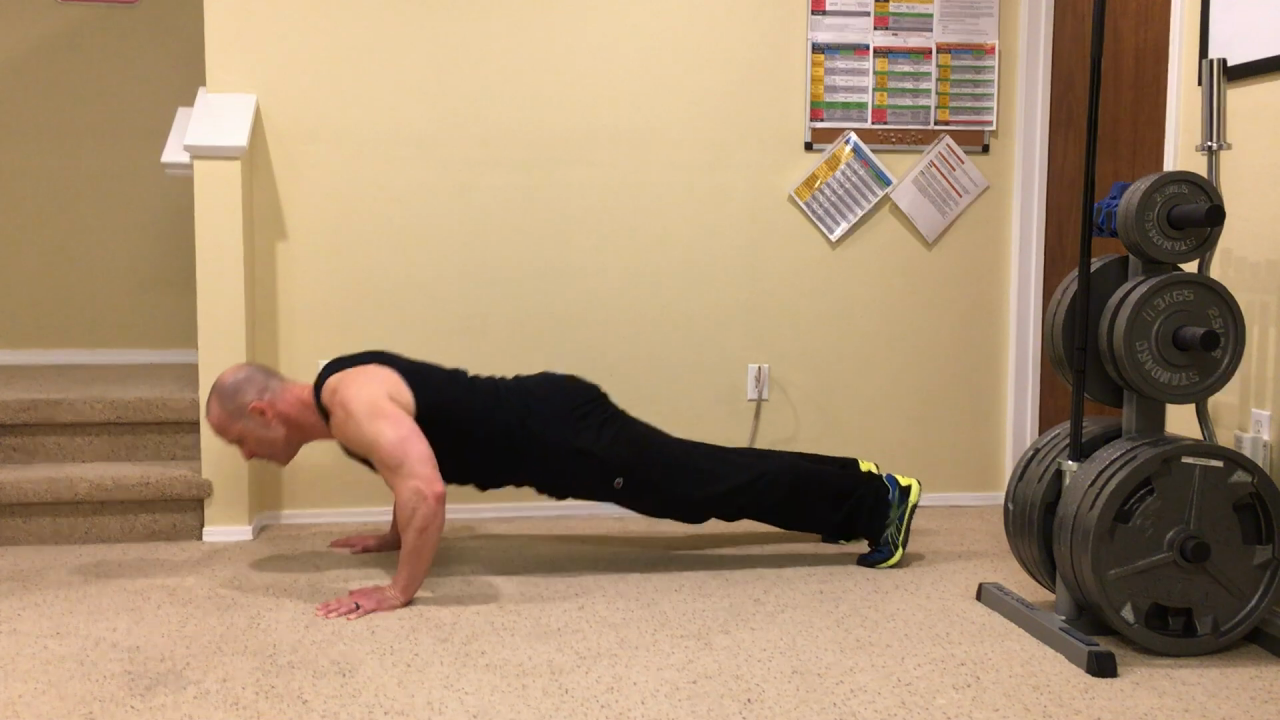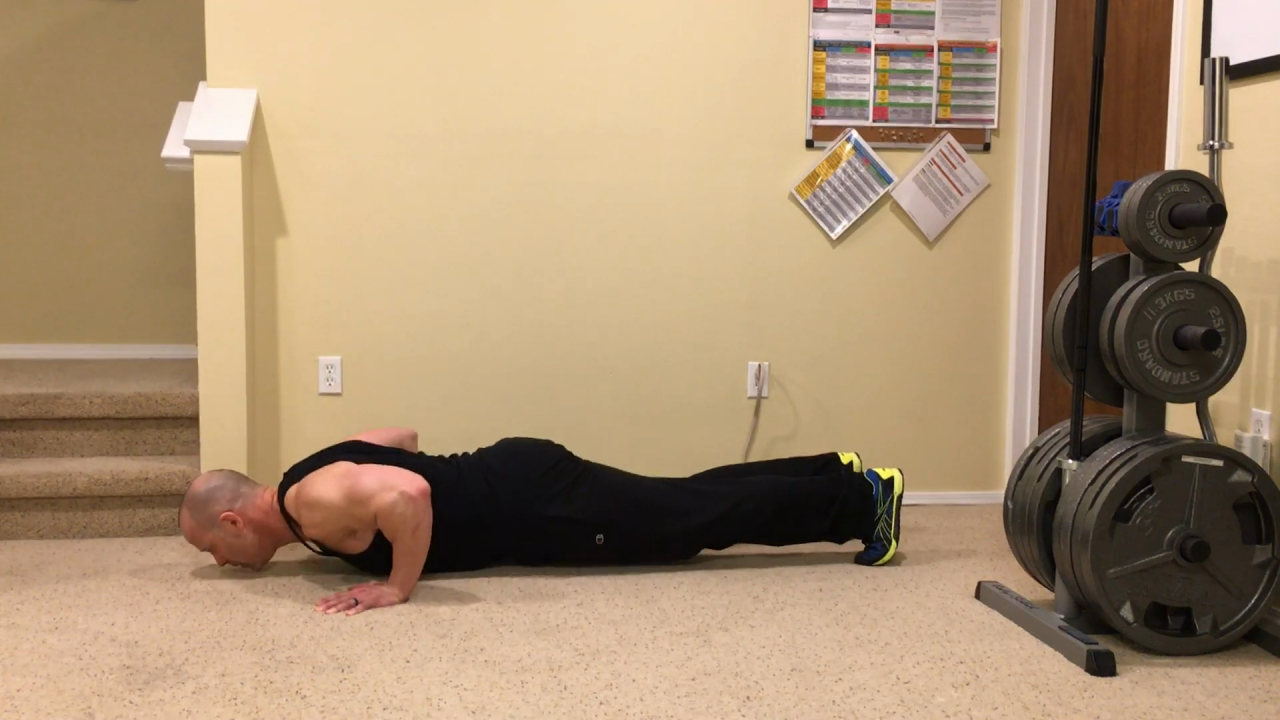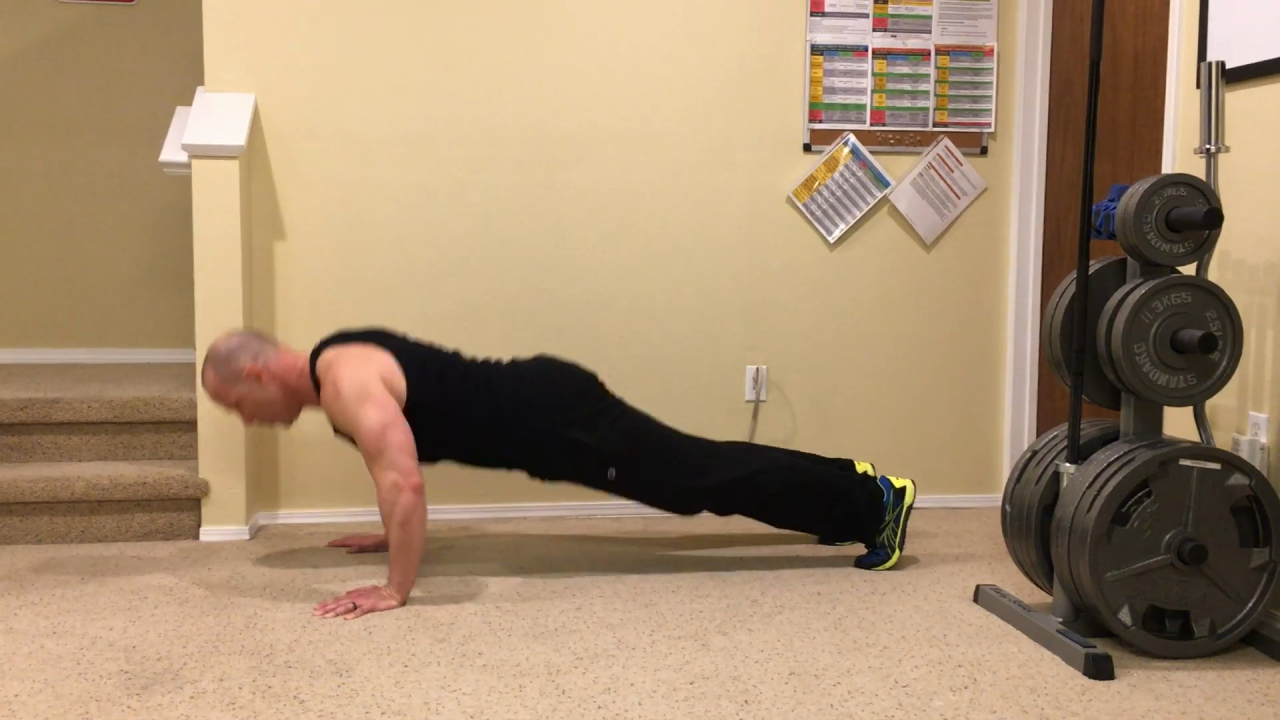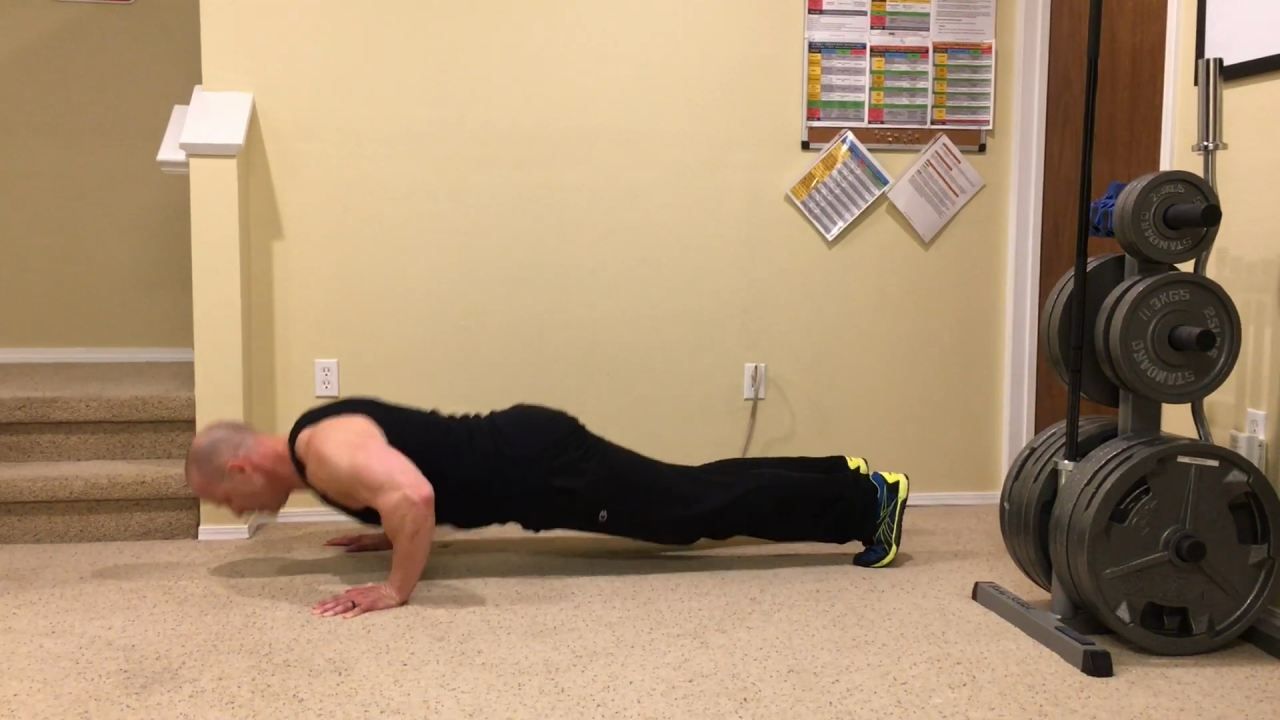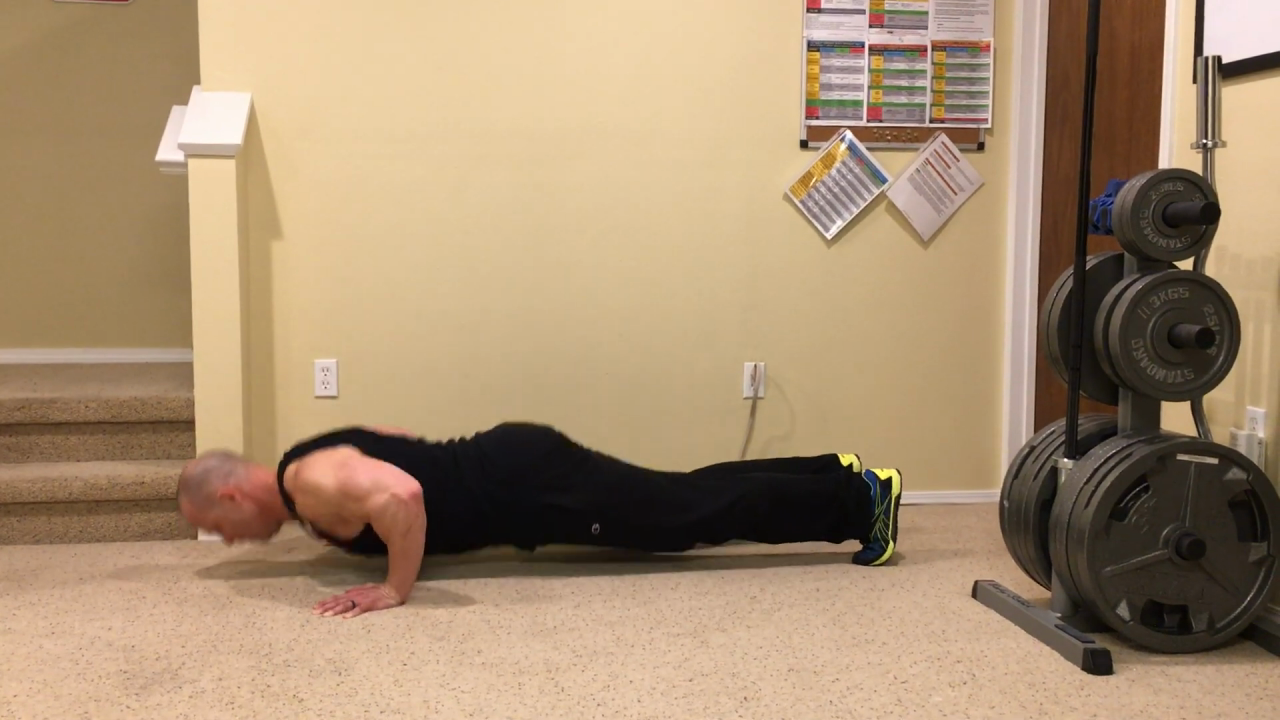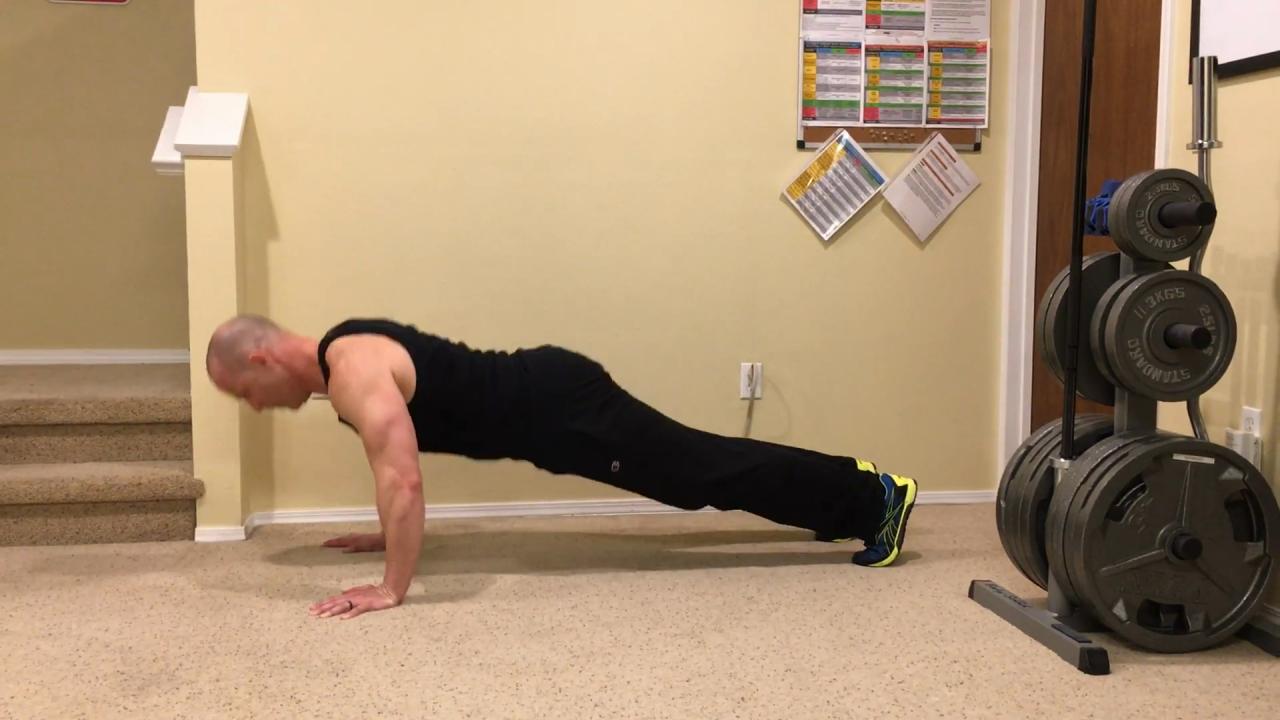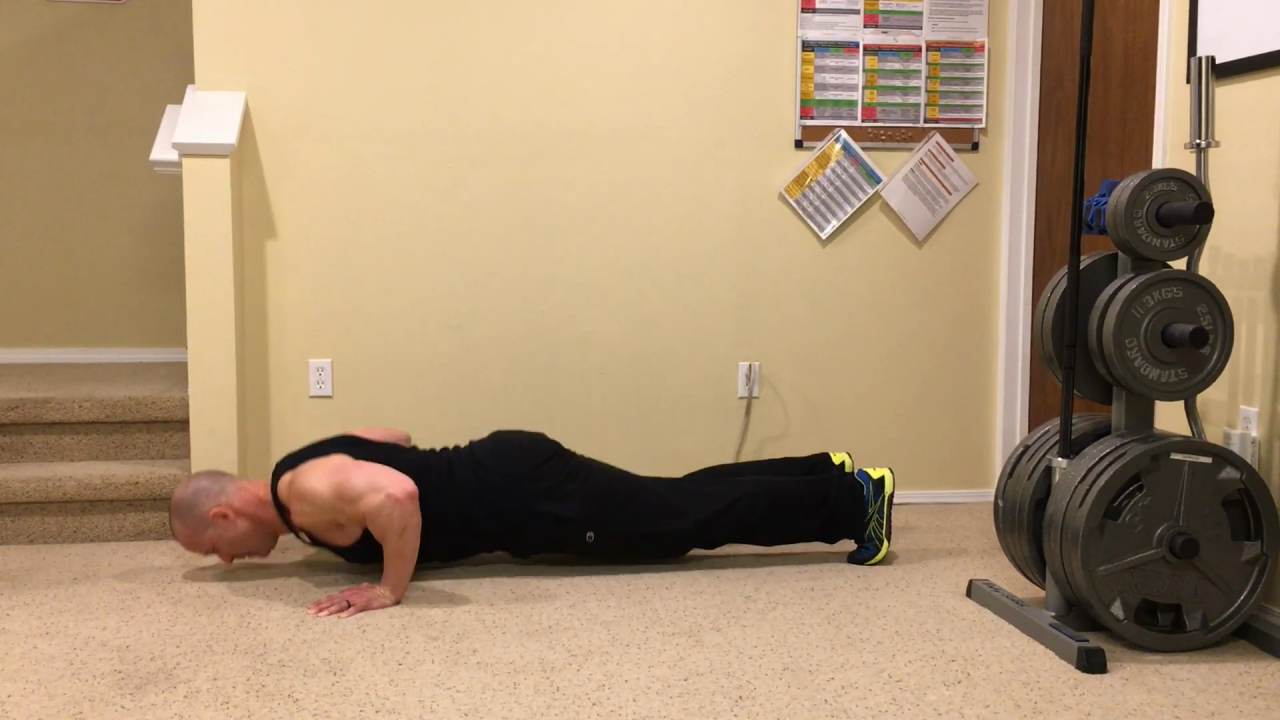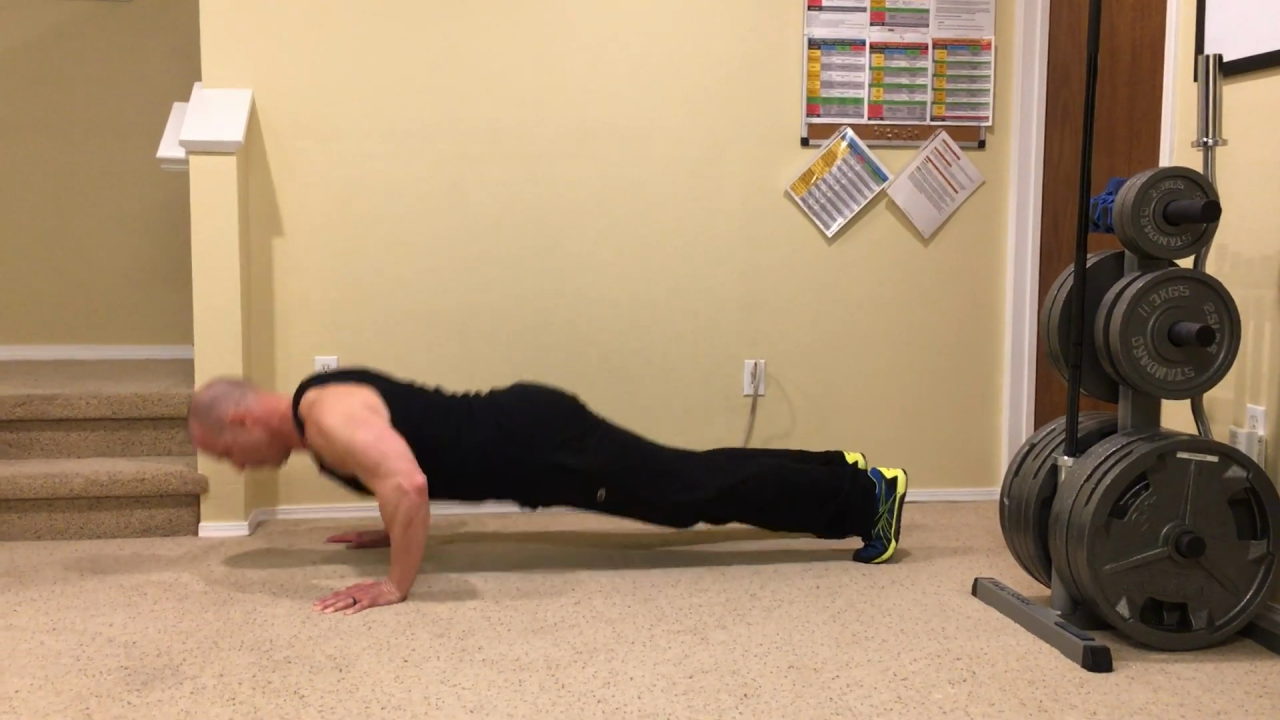
dt=0.5s
person 1, frame 1
left shoulder: (349, 403)
right shoulder: (341, 390)
left elbow: (426, 490)
left wrist: (400, 589)
right wrist: (396, 536)
left hip: (559, 431)
right hip: (541, 417)
left knee: (719, 486)
right knee: (711, 476)
left ankle: (879, 496)
right ankle: (857, 481)
person 1, frame 2
left shoulder: (312, 506)
right shoulder: (316, 478)
left elbow: (411, 493)
right elbow: (405, 438)
left wrist: (396, 586)
left hip: (532, 506)
right hip: (514, 476)
left knee: (701, 519)
right knee: (691, 501)
left ankle: (863, 495)
right ankle: (837, 475)
person 1, frame 3
left shoulder: (343, 380)
right shoulder: (340, 362)
left elbow: (402, 481)
right elbow: (402, 463)
left wrist: (396, 591)
right wrist: (390, 534)
left hip: (554, 420)
right hip: (542, 405)
left knee: (713, 482)
right knee: (708, 470)
left ankle: (874, 505)
right ankle: (854, 485)
person 1, frame 4
left shoulder: (323, 452)
right shoulder: (323, 434)
left elbow: (415, 496)
left wrist: (395, 590)
right wrist: (388, 534)
left hip: (540, 469)
right hip: (520, 446)
left knee: (703, 507)
right knee: (696, 491)
left ankle: (867, 500)
right ankle: (844, 480)
person 1, frame 5
left shoulder: (308, 485)
right shoulder: (313, 458)
left elbow: (404, 495)
left wrist: (395, 588)
right wrist: (384, 537)
left hip: (529, 488)
right hip: (514, 464)
left knee: (697, 514)
right knee: (690, 494)
left ankle: (861, 500)
right ankle: (838, 478)
person 1, frame 6
left shoulder: (352, 369)
right shoulder: (345, 353)
left elbow: (400, 477)
right elbow: (401, 459)
left wrist: (392, 590)
right wrist: (387, 533)
left hip: (561, 411)
right hip: (544, 398)
left knee: (713, 476)
right knee: (710, 467)
left ankle: (874, 499)
right ankle: (857, 487)
person 1, frame 7
left shoulder: (303, 499)
right shoulder: (305, 474)
left elbow: (398, 492)
right elbow: (397, 440)
left wrist: (390, 587)
right wrist: (369, 538)
left hip: (520, 495)
right hip: (507, 471)
left knee: (693, 517)
right knee: (684, 499)
left ankle: (854, 495)
right ankle: (830, 475)
person 1, frame 8
left shoulder: (322, 420)
right shoulder: (323, 401)
left elbow: (409, 484)
left wrist: (397, 584)
right wrist: (392, 530)
left hip: (539, 446)
right hip: (521, 426)
left knee: (702, 491)
right knee: (696, 478)
left ankle: (864, 495)
right ankle: (844, 473)
